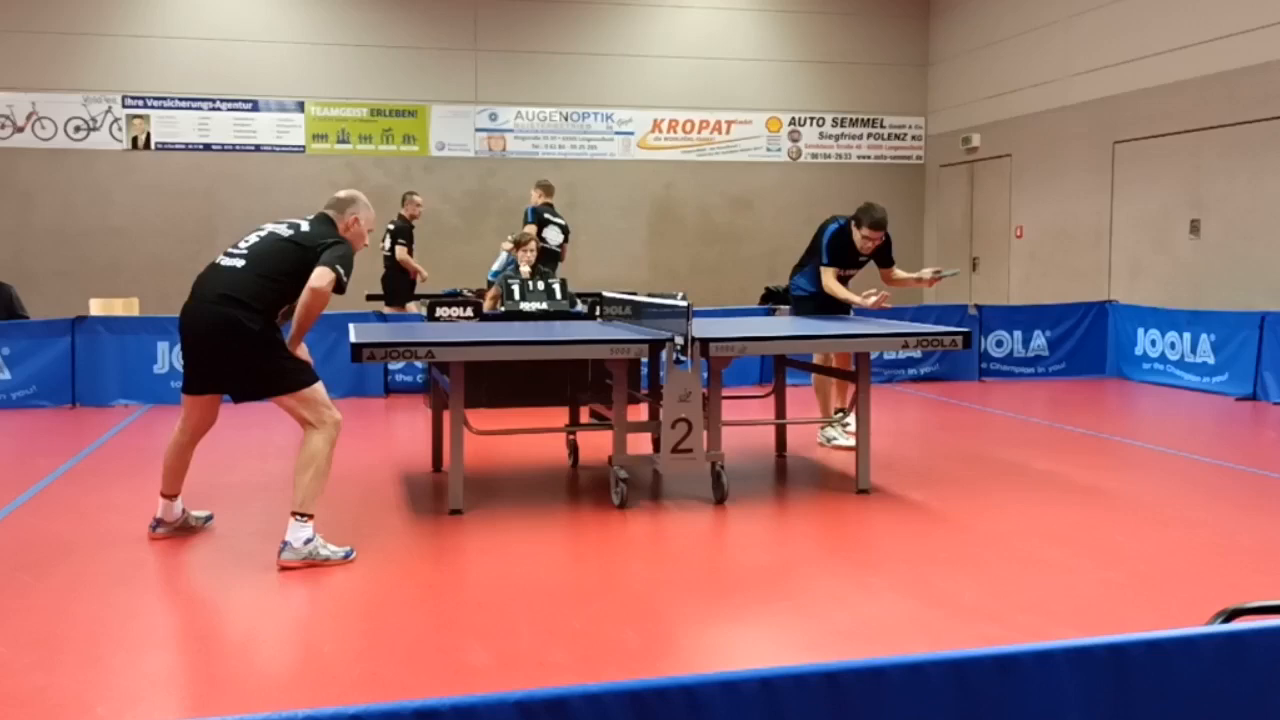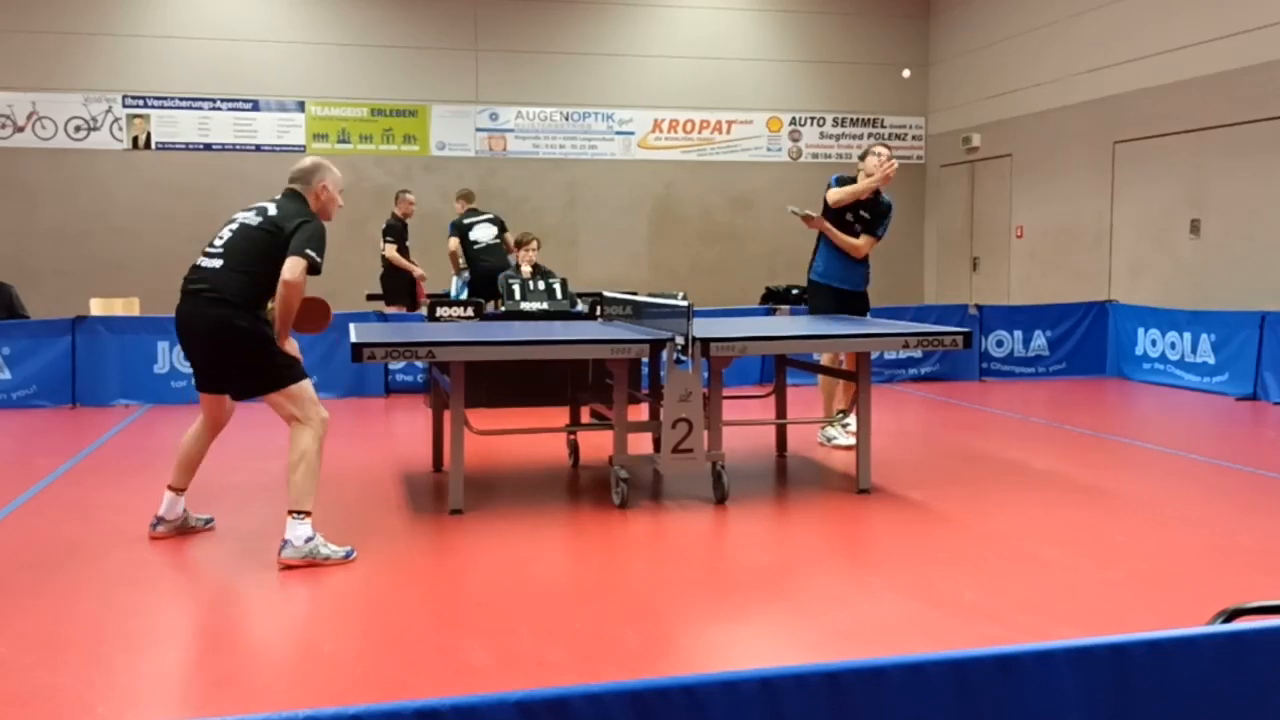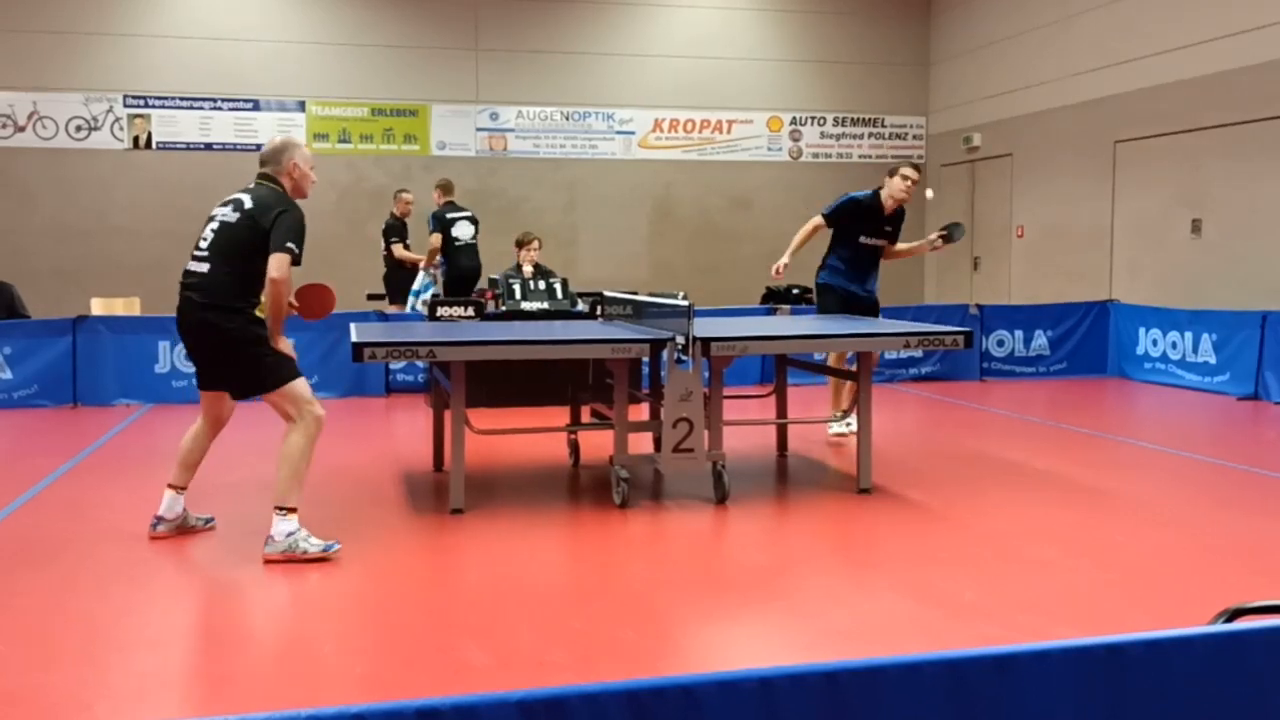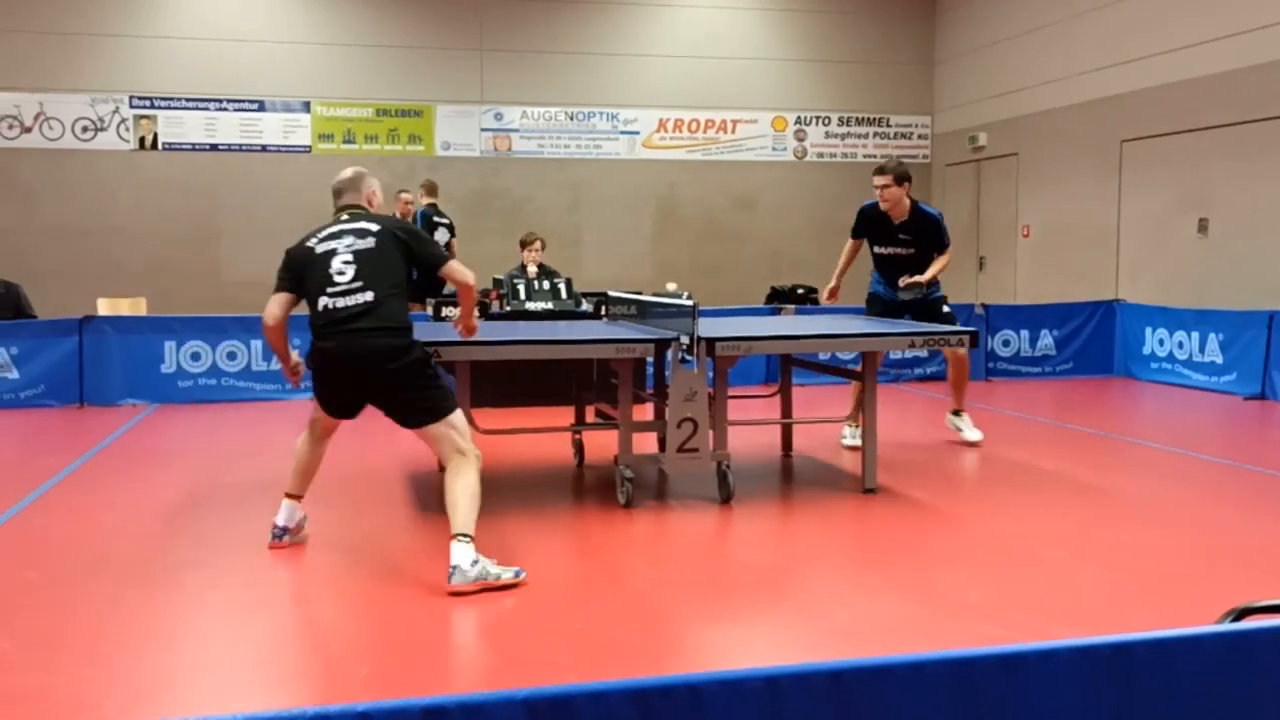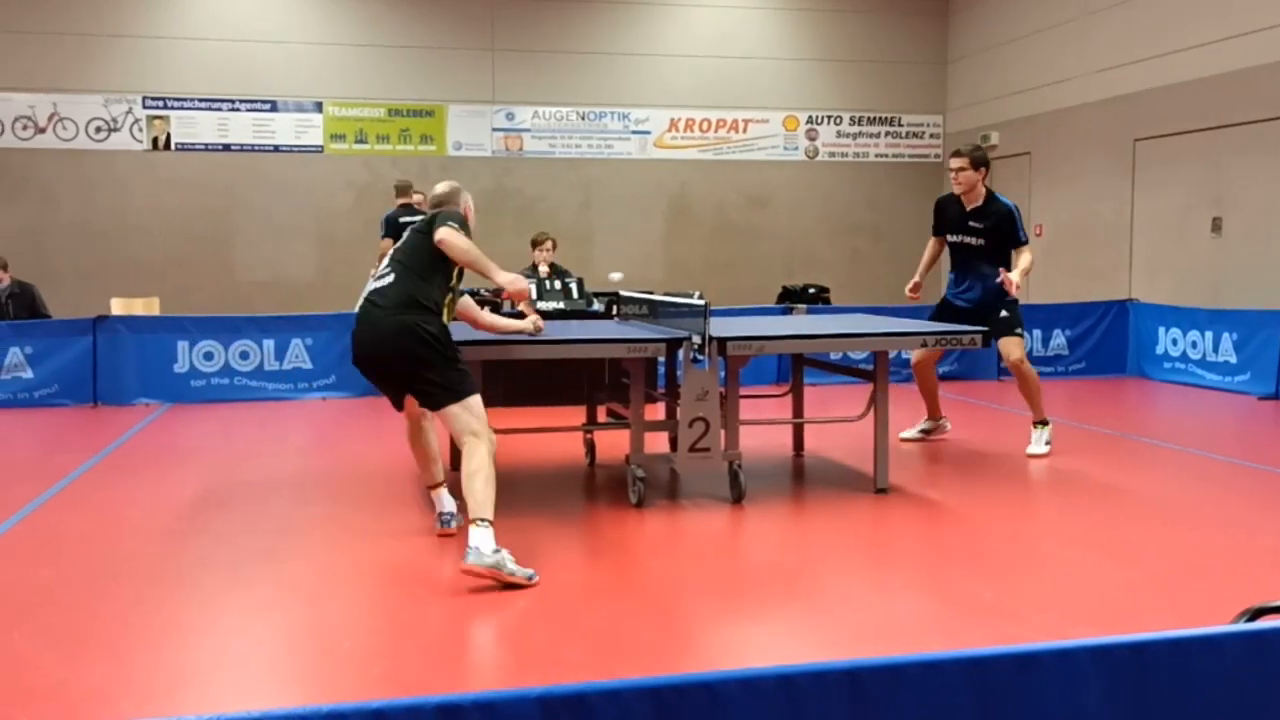
dt=0.5s
person 1, frame 1
left shoulder: (285, 229)
right shoulder: (336, 246)
right elbow: (318, 287)
right wrist: (295, 342)
left hip: (198, 314)
right hip: (238, 324)
left knee: (194, 423)
right knee: (324, 421)
left ankle: (168, 515)
right ankle: (299, 540)
person 1, frame 2
left shoulder: (258, 211)
right shoulder: (307, 224)
right elbow: (290, 279)
left wrist: (270, 317)
right wrist: (282, 335)
left hip: (191, 313)
right hip: (229, 321)
left knee: (214, 416)
right knee: (310, 419)
left ankle: (170, 513)
right ankle: (299, 537)
person 1, frame 3
left shoulder: (233, 203)
right shoulder: (285, 210)
right elbow: (277, 277)
left wrist: (264, 303)
right wrist: (275, 335)
left hip: (194, 318)
right hip: (228, 324)
left knee: (214, 416)
right knee: (307, 415)
left ankle: (169, 512)
right ankle: (284, 532)
person 1, frame 4
left shoulder: (303, 248)
right shoulder: (398, 230)
left elbow: (273, 321)
right elbow: (464, 279)
left wrist: (288, 362)
right wrist: (468, 317)
left hip: (331, 355)
right hip: (391, 353)
left knee: (319, 427)
right knee: (464, 454)
left ankle: (286, 523)
right ankle: (465, 562)
person 1, frame 5
left shoulder: (420, 236)
right shoulder: (449, 222)
left elbow: (468, 314)
right elbow: (449, 239)
left wrist: (521, 325)
right wrist: (498, 274)
left hip: (367, 342)
right hip: (408, 334)
left knee: (415, 411)
right knee: (476, 438)
left ankle: (447, 508)
right ankle: (484, 548)
person 2, frame 1
left shoulder: (881, 241)
right shoulder: (833, 232)
left elbow: (890, 274)
right elbow: (828, 282)
left wrist: (918, 278)
right wrist: (860, 301)
left hip: (837, 297)
right hip: (807, 293)
left knee: (845, 355)
right knee: (823, 354)
left ankle: (841, 413)
right ankle: (827, 428)
person 2, frame 2
left shoulder: (883, 205)
right shoulder: (839, 182)
left elbow: (861, 249)
right elbow: (834, 200)
left wrist: (825, 227)
right wrist: (875, 180)
left hip: (856, 288)
right hip: (825, 283)
left knee: (856, 354)
right knee: (832, 351)
left ankle: (844, 413)
right ankle: (827, 426)
person 2, frame 3
left shoulder: (899, 214)
right shoulder: (856, 203)
right elbow: (815, 224)
left wrist: (922, 244)
right wrist: (787, 256)
left hip: (866, 290)
right hip: (834, 284)
right knee: (840, 348)
left ankle: (846, 411)
right ankle: (836, 417)
person 2, frame 4
left shoulder: (930, 218)
right shoulder: (868, 213)
left elbow: (943, 255)
right elbow: (854, 243)
left wrist: (925, 277)
right wrist: (836, 280)
left hip: (925, 294)
right hip: (884, 293)
left knee: (959, 354)
left ankle: (958, 414)
right ankle: (853, 424)
person 2, frame 5
left shoulder: (1003, 210)
right shoulder: (944, 205)
left elbow: (1024, 251)
left wrist: (1017, 275)
right wrist: (918, 276)
left hip: (996, 300)
right hip: (956, 300)
left knee: (1015, 358)
right knee: (920, 361)
left ankle: (1040, 425)
right ankle: (936, 420)
